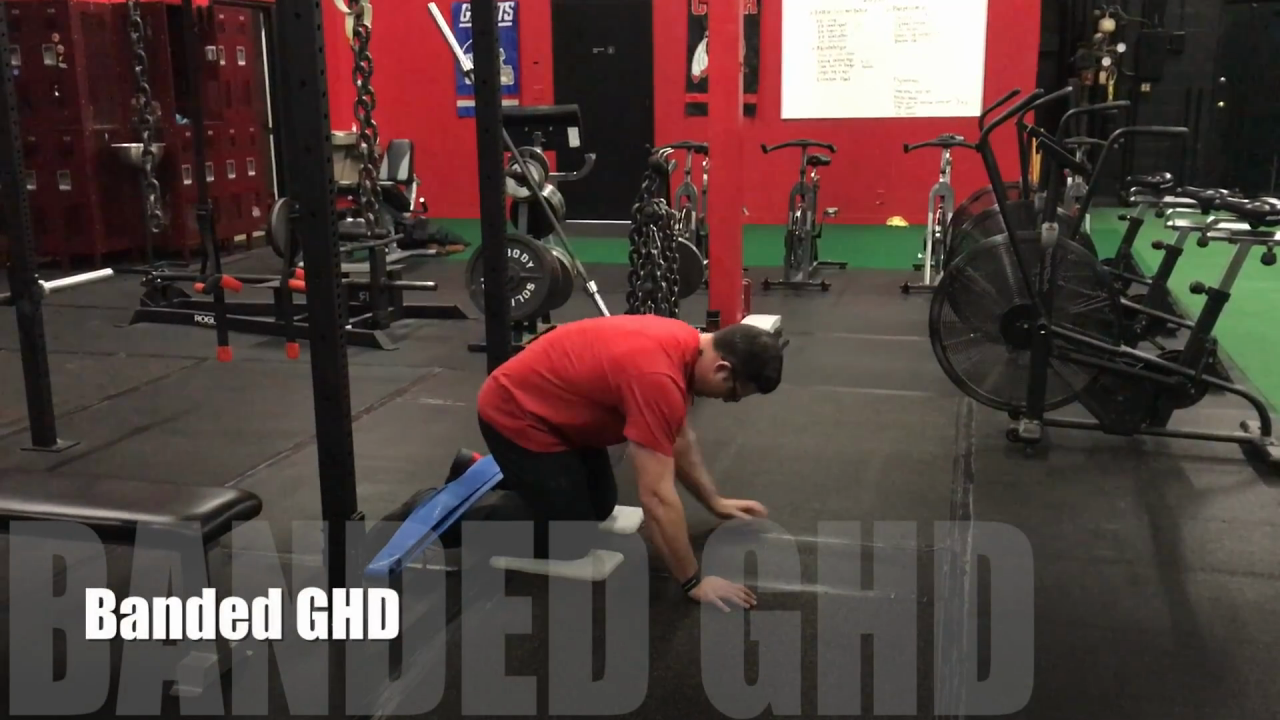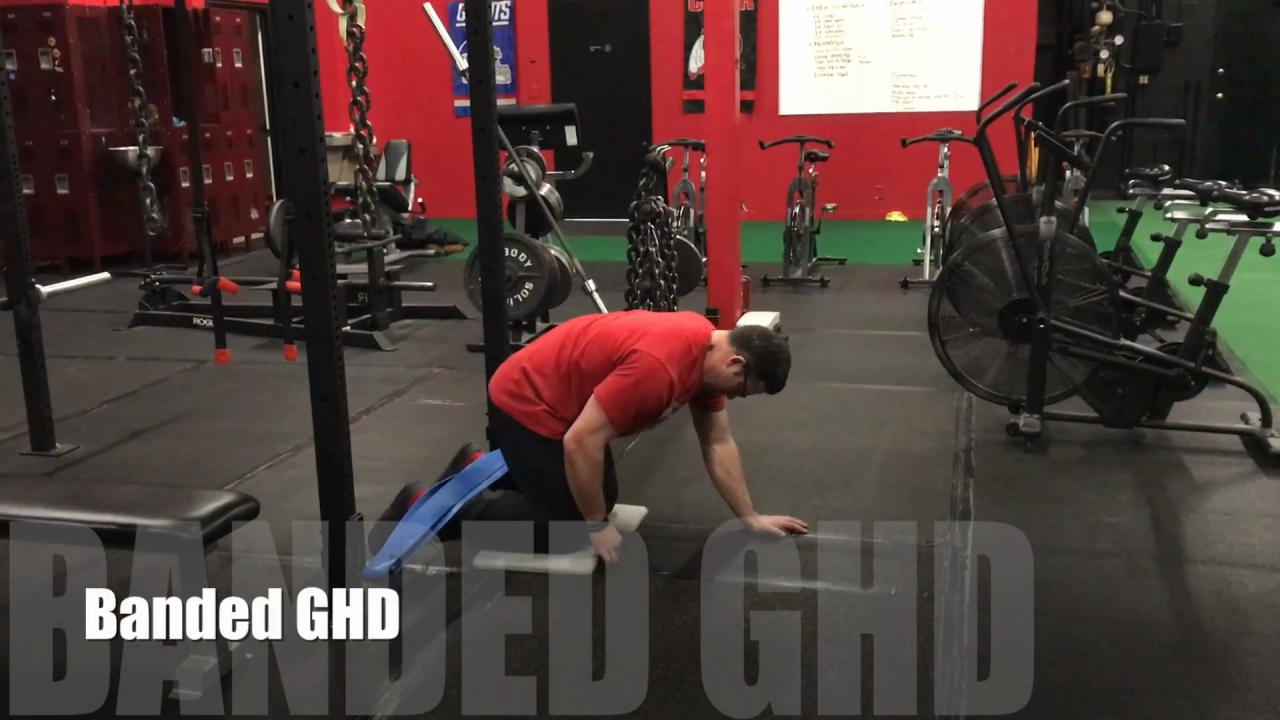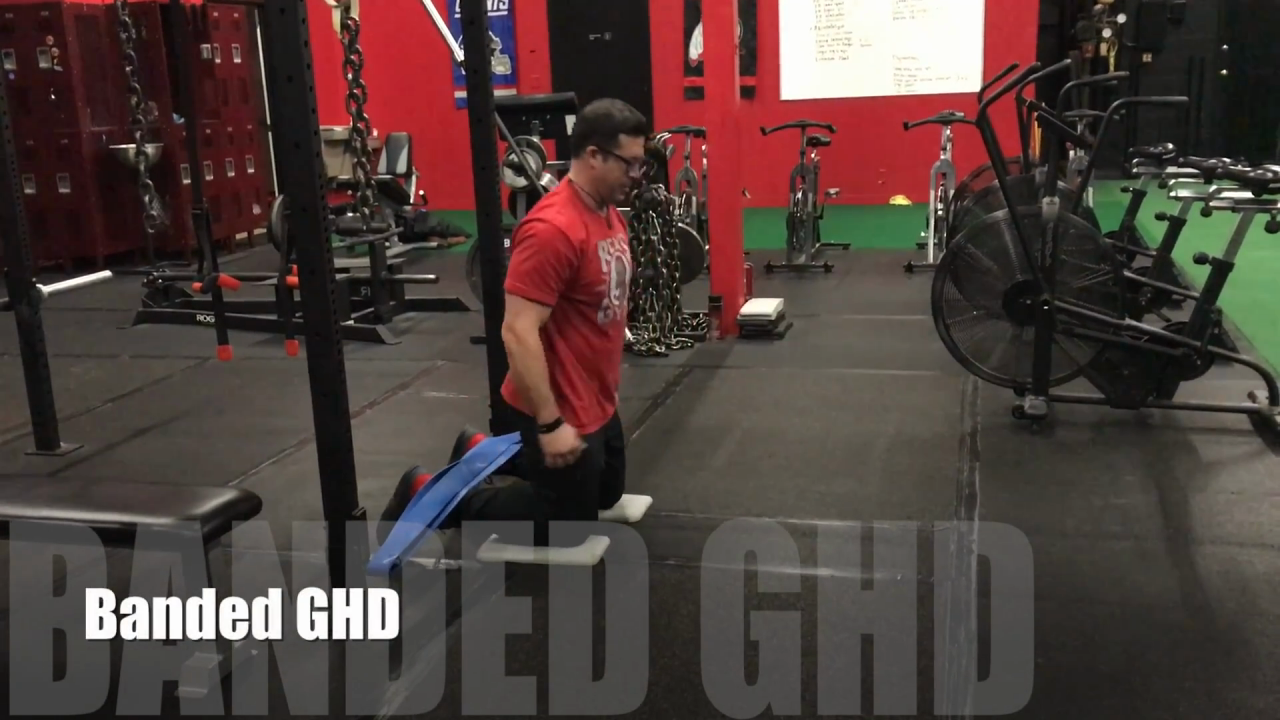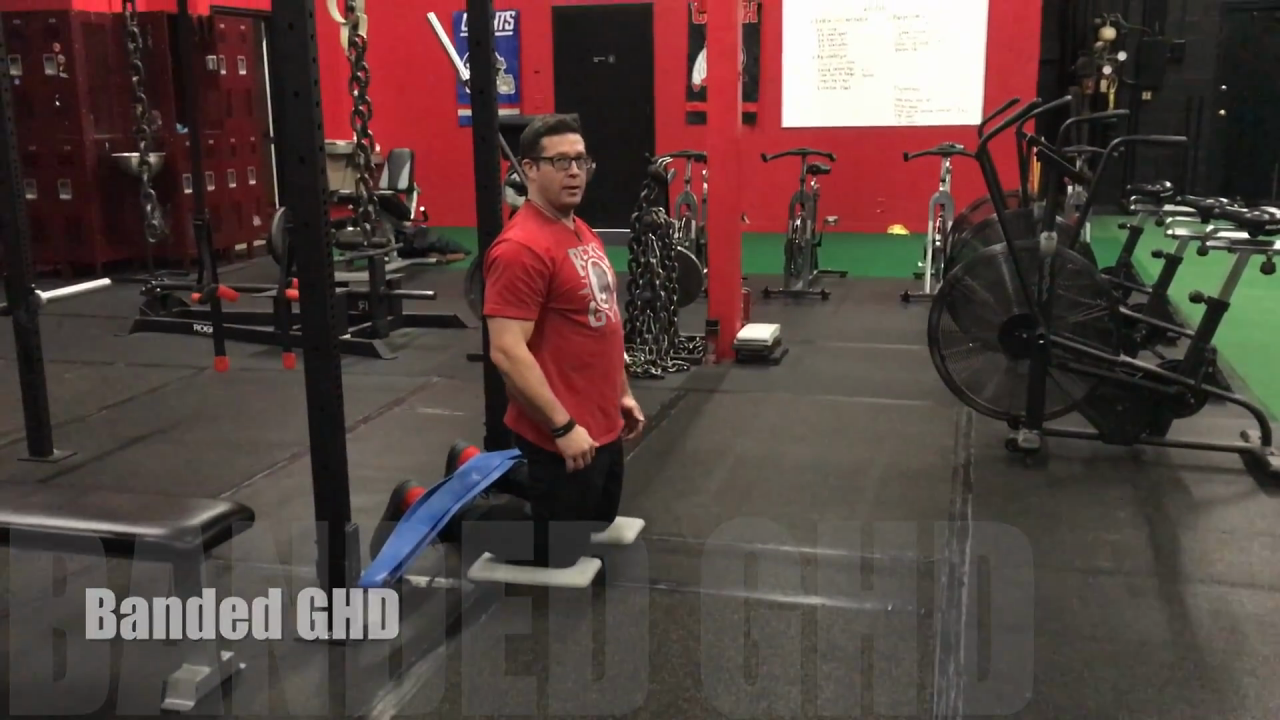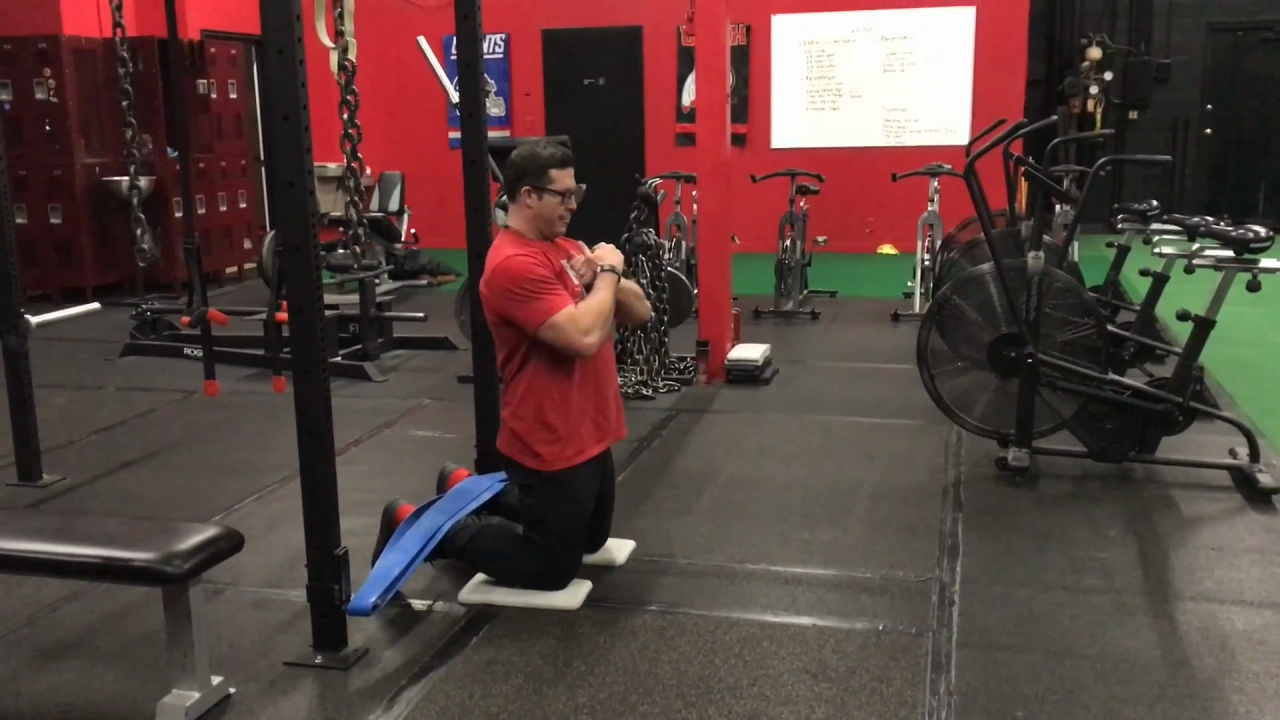
dt=1s
person 1, frame 1
left shoulder: (688, 347)
right shoulder: (660, 380)
left elbow: (680, 438)
right elbow: (658, 495)
left wrist: (715, 501)
right wrist: (695, 582)
left hip: (553, 405)
right hip: (516, 415)
left knee: (600, 508)
person 1, frame 2
left shoulder: (706, 346)
right shoulder: (661, 366)
left elbow: (718, 442)
right elbow: (583, 441)
left wrist: (748, 517)
right wrist: (596, 526)
left hip: (555, 397)
right hip: (530, 399)
left knee: (602, 500)
person 1, frame 3
left shoulder: (607, 213)
right shoulder: (552, 230)
right elbow: (517, 332)
right wrist: (549, 423)
left hip: (595, 401)
right hip: (563, 410)
left knee: (606, 495)
right knee: (565, 527)
person 1, frame 4
left shoulder: (582, 232)
right shoulder: (521, 248)
right elbow: (507, 352)
left wrist: (622, 393)
right wrist: (564, 428)
left hip: (600, 422)
right hip: (562, 430)
left knee: (598, 518)
right knee: (559, 549)
person 1, frame 5
left shoulder: (566, 247)
right shoulder: (514, 265)
left elbow: (640, 311)
right elbow: (583, 337)
left wrist: (599, 279)
right wrist: (609, 272)
left hip: (588, 437)
right hip: (550, 448)
left knee: (590, 540)
right knee: (551, 569)
